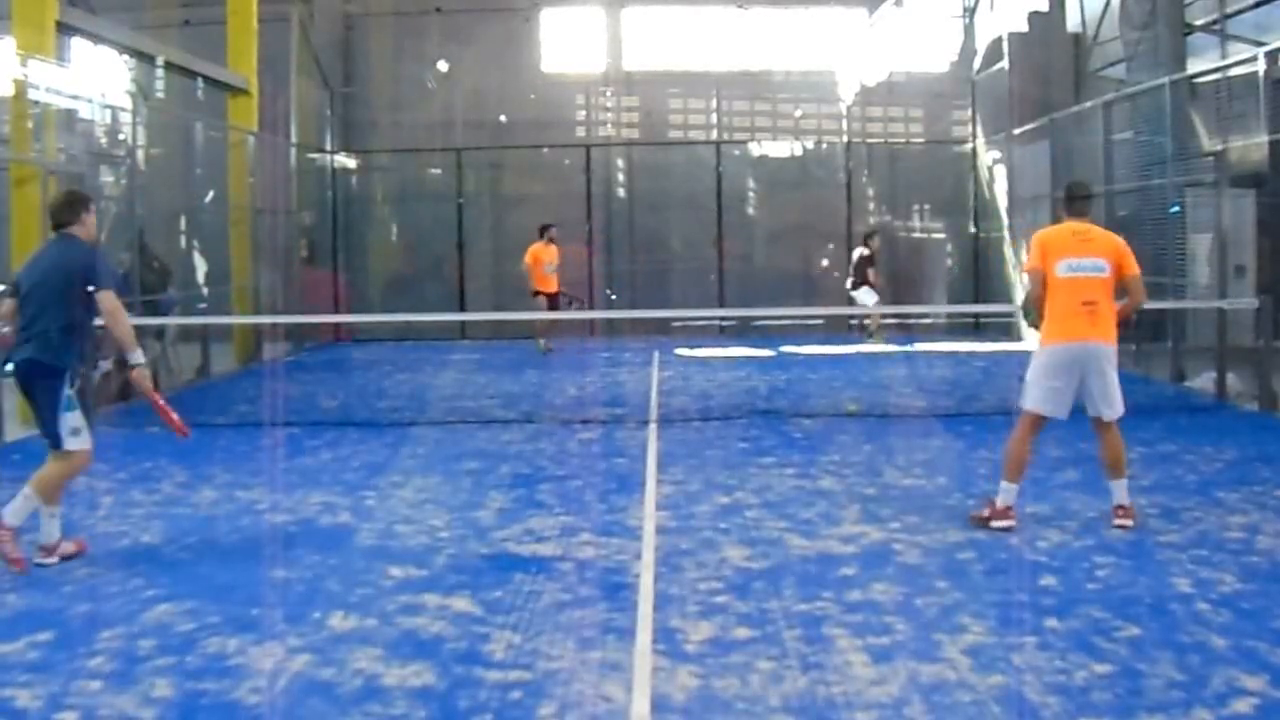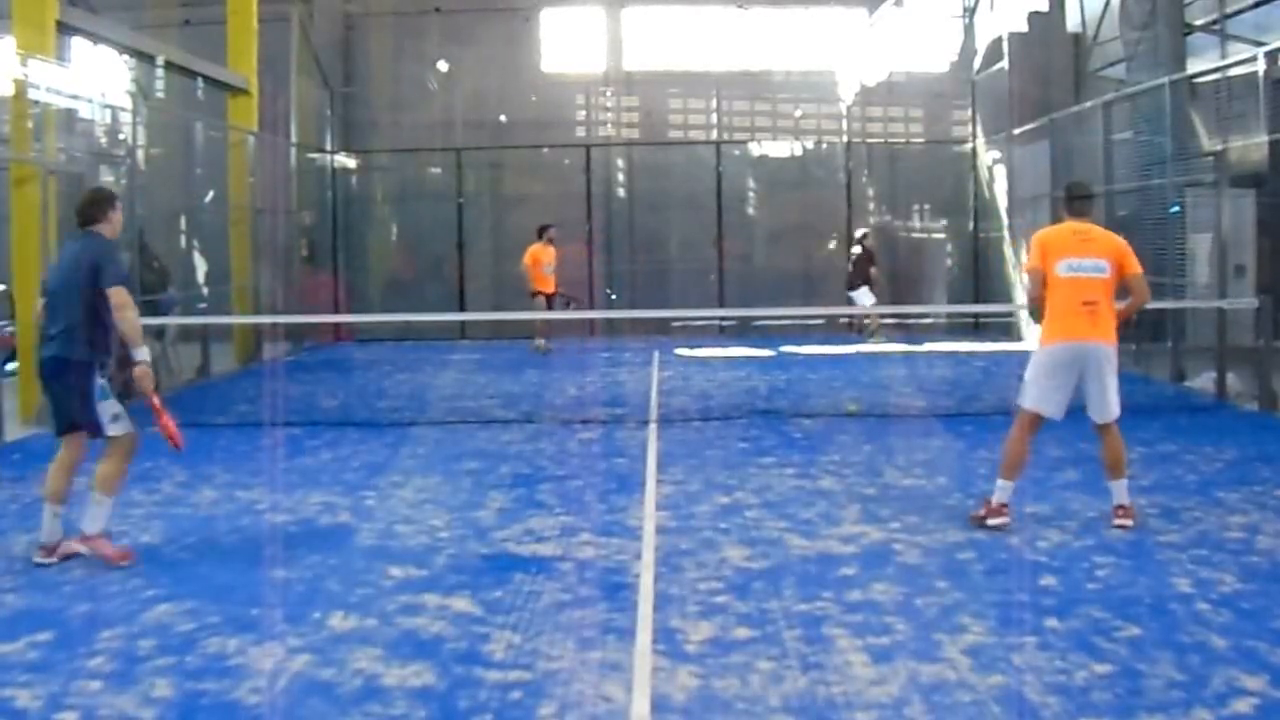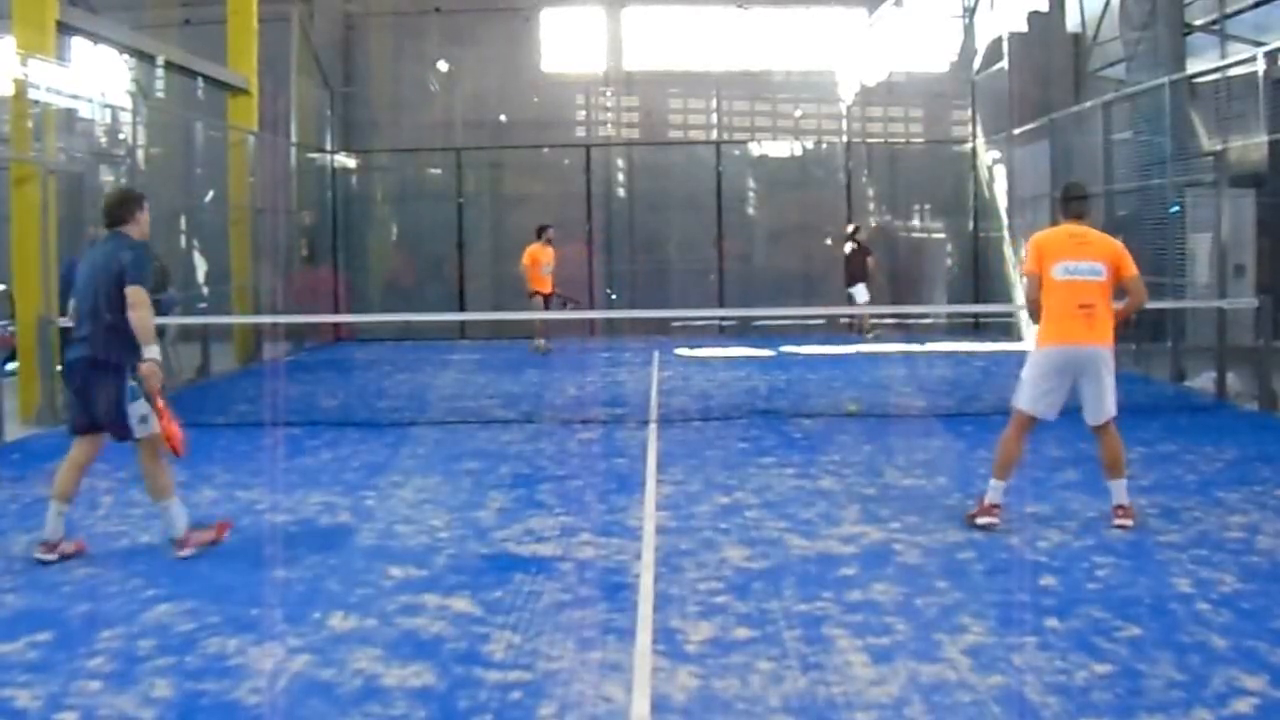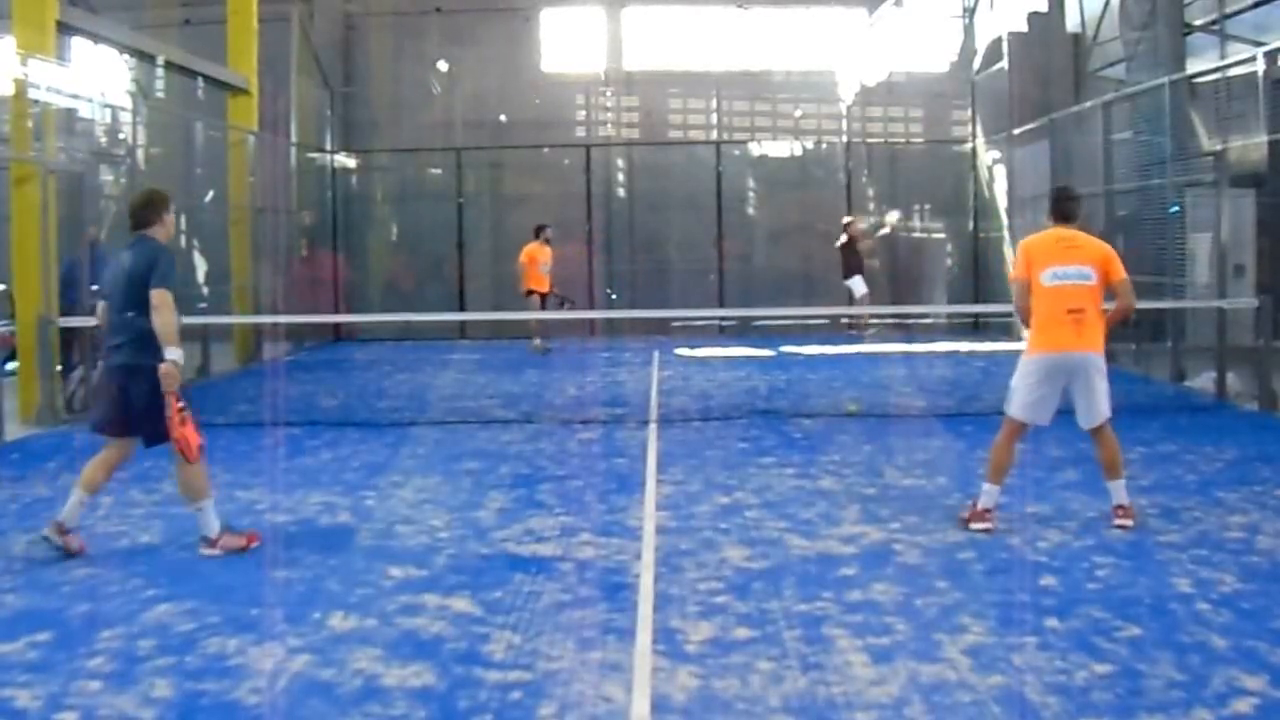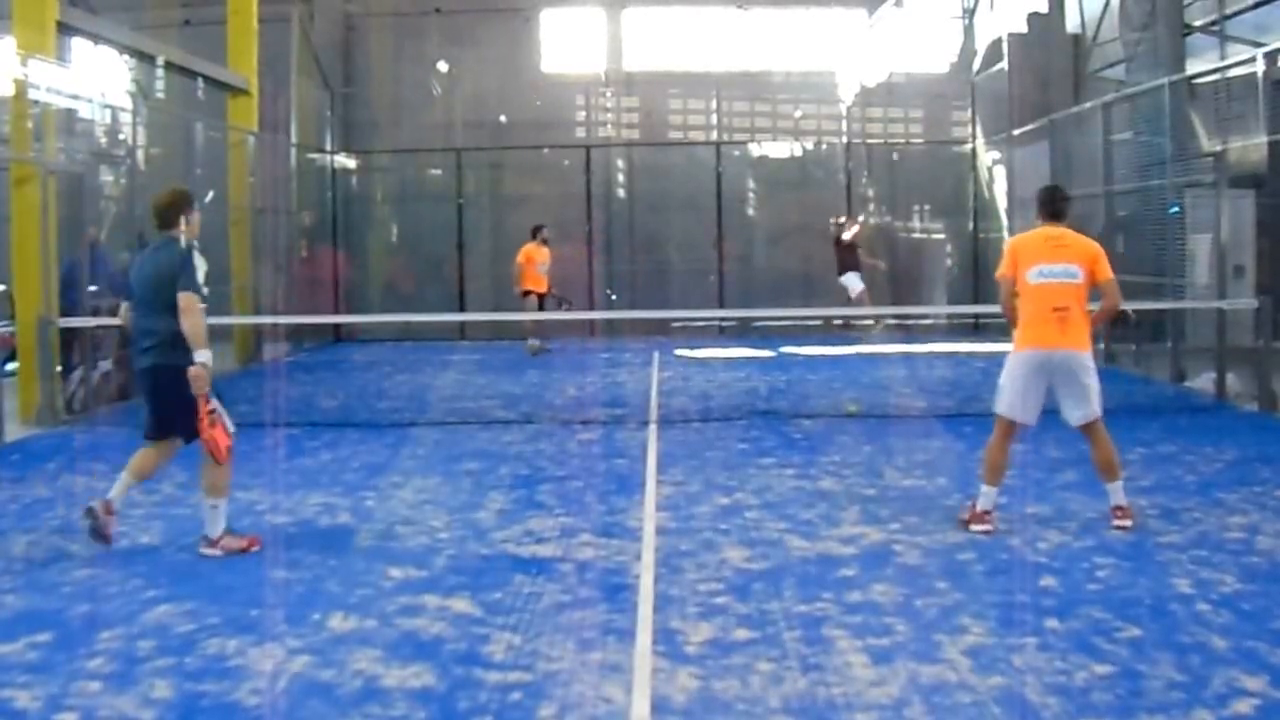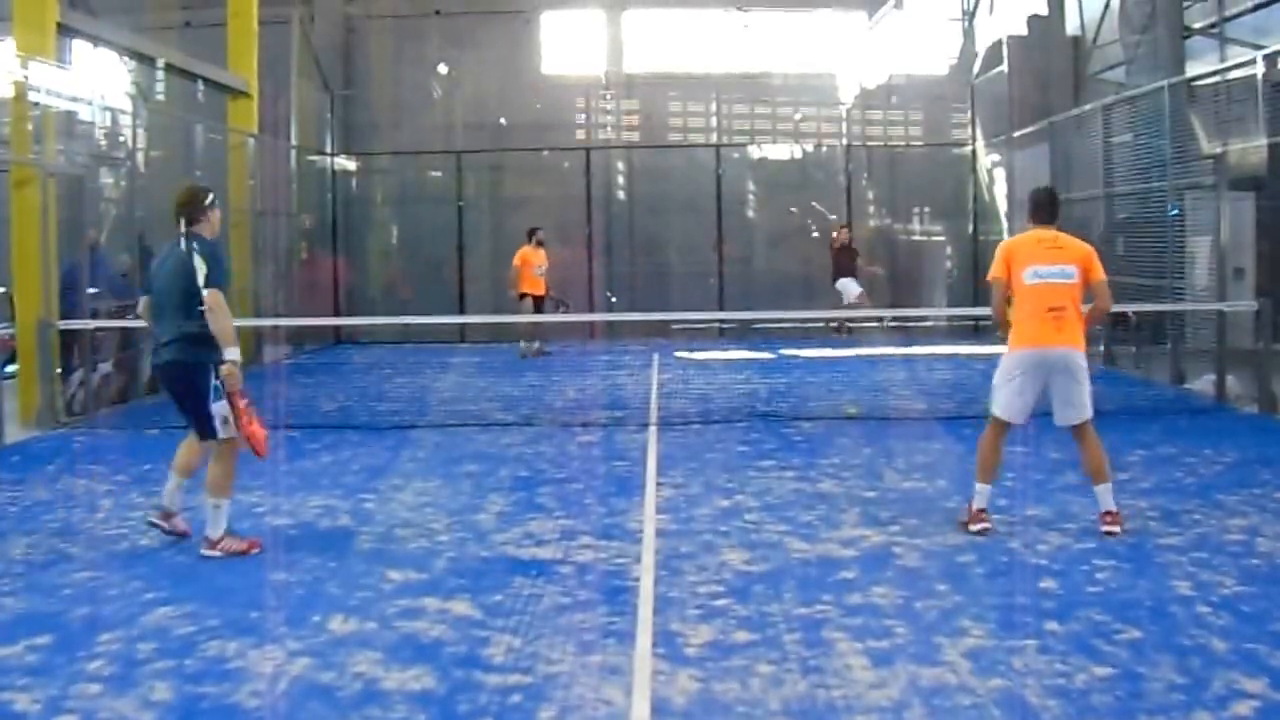
dt=0.1s
person 1, frame 1
left shoulder: (40, 258)
right shoulder: (86, 254)
right elbow: (110, 307)
right wrist: (137, 359)
left hip: (32, 360)
right hip: (55, 364)
left knee: (62, 452)
right knee: (76, 456)
left ankle: (49, 541)
person 1, frame 2
left shoulder: (67, 254)
right shoulder: (105, 250)
left elbow: (43, 310)
right elbow: (120, 302)
right wrist: (141, 356)
left hip: (53, 359)
right hip: (82, 362)
left knee: (73, 445)
right knee: (123, 442)
left ankle: (50, 541)
right ankle: (92, 531)
person 1, frame 3
left shoulder: (92, 254)
right shoulder: (132, 251)
left elbow: (74, 309)
right elbow: (137, 303)
right wrist: (151, 354)
left hip: (79, 359)
right hip: (112, 362)
left knee: (85, 447)
right knee: (153, 444)
left ankle: (51, 538)
right ankle: (182, 535)
person 1, frame 4
left shoulder: (120, 259)
right shoulder: (160, 254)
left elbow: (102, 314)
right elbow: (160, 305)
right wrist: (172, 356)
left hip: (117, 363)
right hip: (147, 365)
left knee: (118, 448)
left ankle: (64, 524)
right ankle: (212, 535)
person 1, frame 5
left shoulder: (143, 260)
right shoulder: (187, 255)
left elbow: (127, 314)
right elbow: (189, 307)
right wrist: (201, 358)
left hip: (146, 363)
right hip: (176, 364)
left knee: (163, 443)
right knee: (217, 444)
left ankle: (108, 504)
right ankle: (215, 536)
person 1, frame 6
left shoulder: (166, 255)
right shoulder: (208, 251)
left elbow: (145, 309)
right elbow: (213, 305)
right wrist: (231, 357)
left hip: (167, 358)
right hip: (196, 359)
left knee: (202, 435)
right knee: (227, 441)
left ankle: (168, 508)
right ankle: (214, 536)
person 2, frame 1
left shoulder: (1044, 238)
right shoulder: (1115, 242)
left elbow: (1036, 292)
right elbow: (1138, 297)
left hip: (1058, 343)
right hip: (1101, 344)
left knee: (1028, 423)
right knee: (1107, 425)
left ankle: (1003, 506)
right ankle: (1122, 506)
person 2, frame 2
left shoulder: (1044, 238)
right shoulder: (1115, 243)
left elbow: (1035, 294)
right elbow: (1141, 296)
left hip: (1058, 343)
right hip: (1101, 344)
left knee: (1026, 422)
right knee: (1107, 426)
left ankle: (999, 504)
right ankle: (1122, 506)
person 2, frame 3
left shoulder: (1041, 241)
right shoulder: (1112, 246)
left elbow: (1032, 297)
right elbow: (1139, 297)
left hip: (1053, 345)
right hip: (1097, 346)
left knee: (1020, 423)
right knee: (1105, 426)
left ankle: (991, 504)
right ankle: (1121, 506)
person 2, frame 4
left shoulder: (1030, 246)
right shoulder: (1102, 250)
left elbow: (1021, 302)
right elbow: (1127, 303)
left hip: (1042, 351)
right hip: (1087, 352)
left knee: (1011, 429)
right knee: (1101, 429)
left ankle: (984, 508)
right ankle: (1121, 506)
person 2, frame 5
left shoulder: (1017, 245)
right shoulder: (1090, 247)
left elbow: (1006, 301)
right elbow: (1114, 302)
left hip: (1030, 349)
right hip: (1075, 350)
left knee: (1003, 428)
right knee: (1094, 429)
left ankle: (983, 510)
right ankle: (1120, 507)
person 2, frame 6
left shoulder: (1009, 247)
right shoulder: (1082, 249)
left elbow: (998, 306)
right elbow: (1104, 304)
left hip: (1025, 350)
right hip: (1069, 351)
left knee: (996, 427)
right knee: (1084, 431)
left ankle: (979, 510)
right ankle: (1109, 512)
